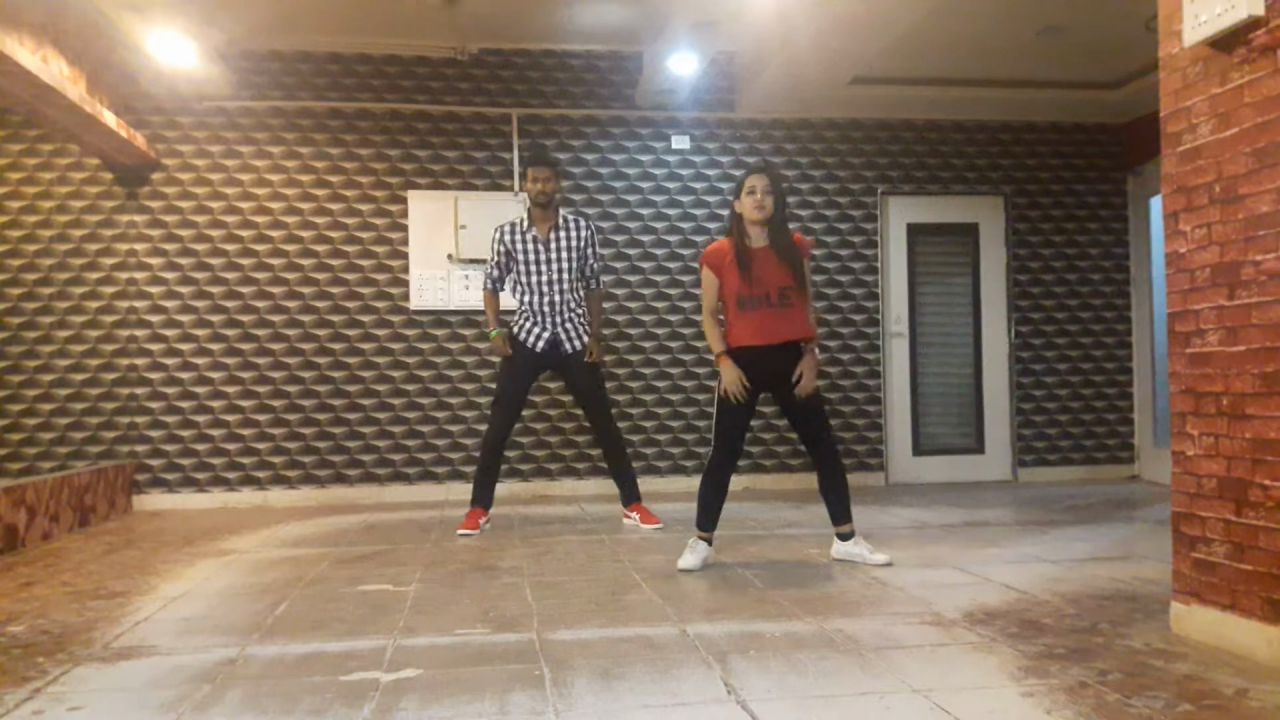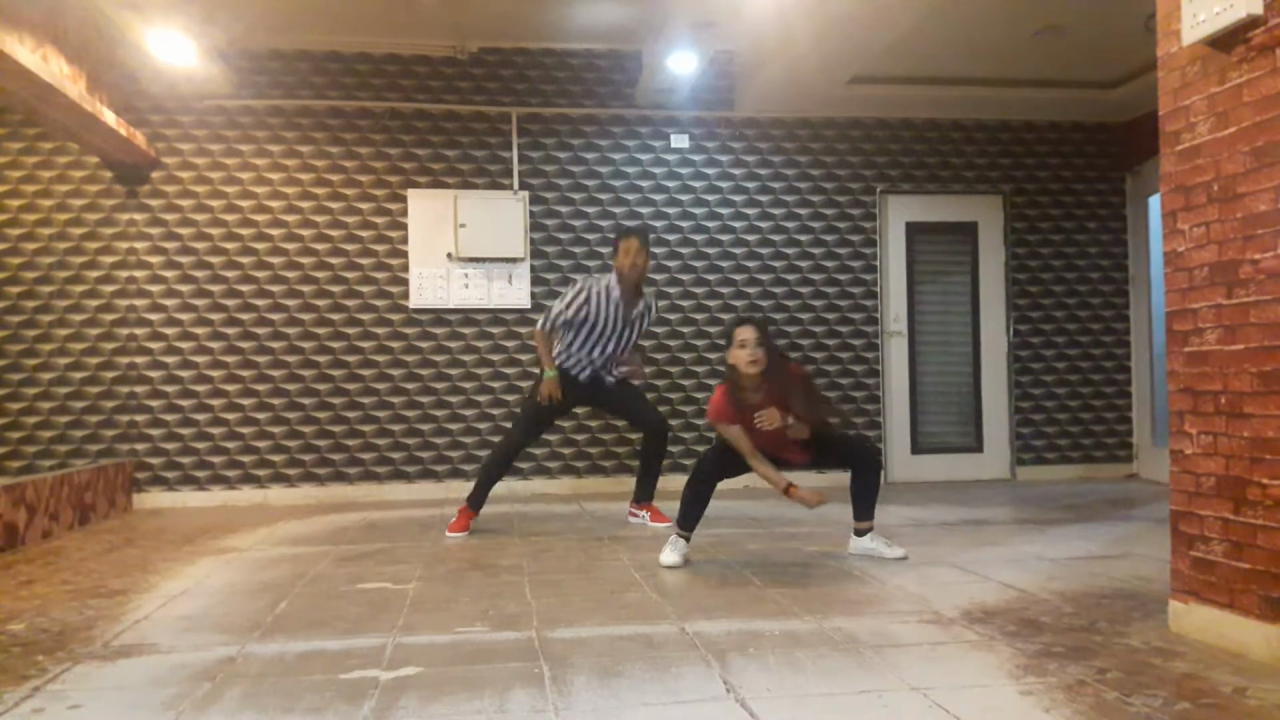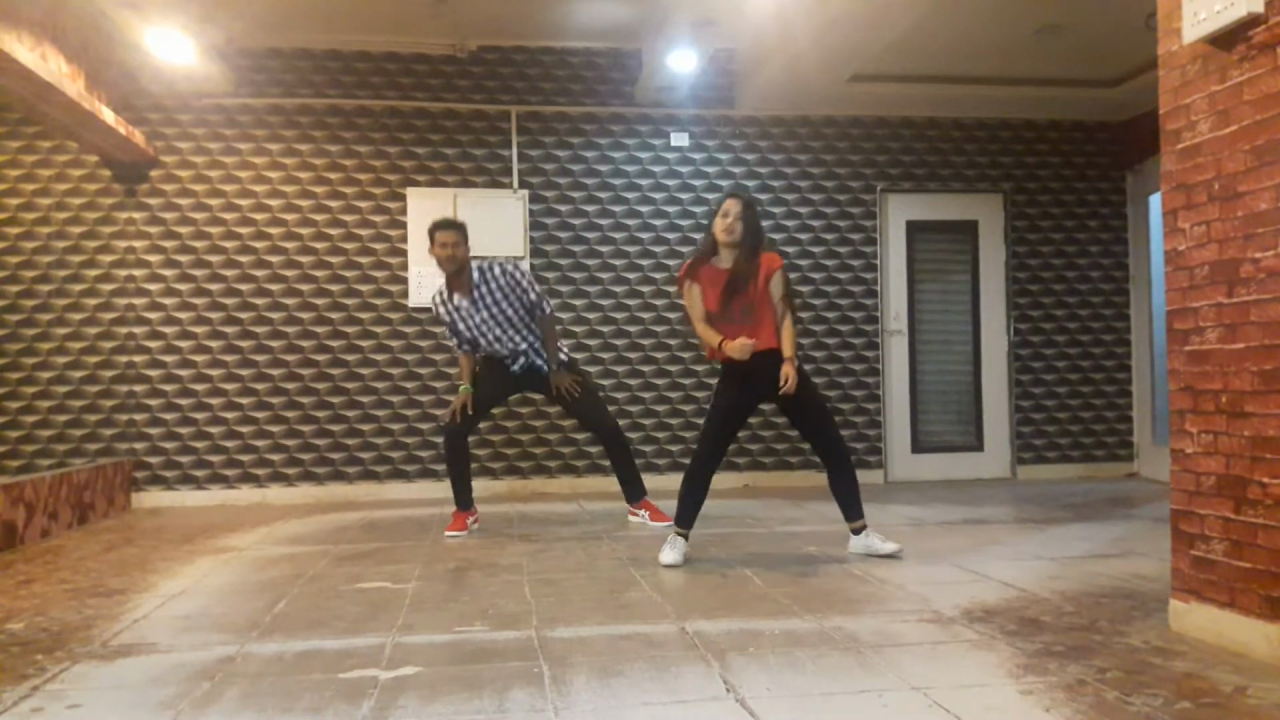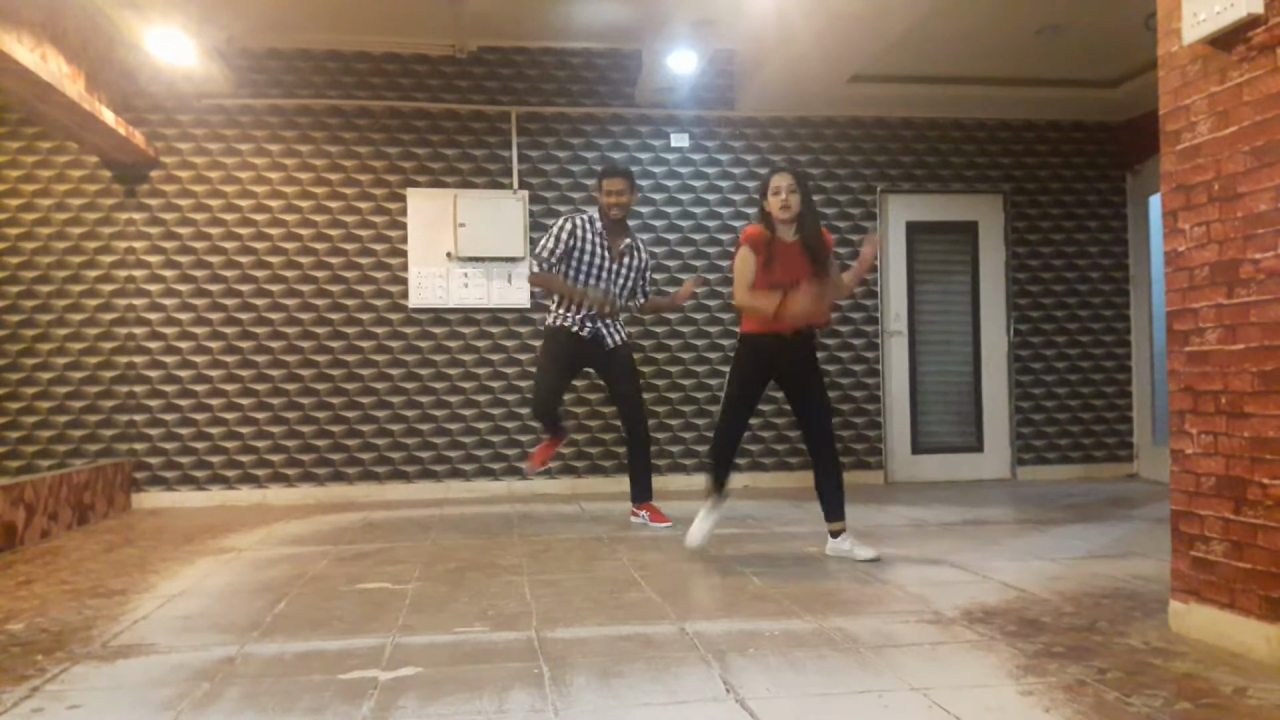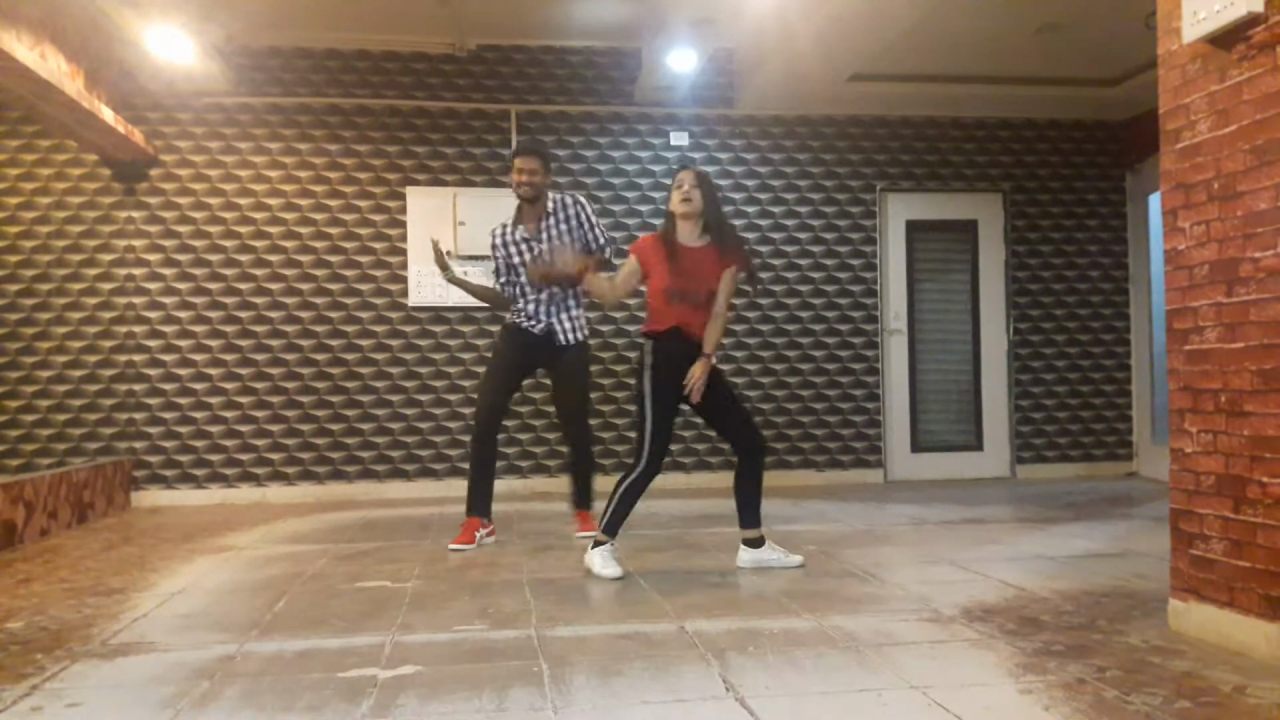
dt=1s
person 1, frame 1
left shoulder: (795, 247)
right shoulder: (718, 254)
left elbow: (806, 305)
right elbow: (709, 315)
left wrist: (811, 355)
right wrist: (722, 360)
left hip: (789, 358)
right hip: (743, 361)
left knee: (824, 447)
right knee: (724, 454)
left ankle: (846, 539)
right ankle: (702, 542)
person 1, frame 2
left shoulder: (790, 378)
right shoulder: (723, 403)
left elbow: (806, 433)
right elbow: (752, 457)
left wrist: (787, 423)
right wrist: (790, 490)
left hip: (791, 442)
right hip: (743, 447)
left knee: (866, 453)
right knee: (706, 469)
left ankle: (863, 536)
right ankle: (680, 539)
person 1, frame 3
left shoulder: (767, 264)
right shoulder: (694, 272)
left elbow: (784, 315)
right elbow: (700, 323)
left wrist: (789, 360)
right wrist: (724, 346)
left hip: (776, 364)
right hip: (736, 373)
left knee: (833, 447)
right knee: (706, 453)
left ankle: (860, 534)
right ankle: (679, 537)
person 1, frame 4
left shoulder: (818, 242)
right shoulder: (754, 239)
left elbow: (836, 292)
right elbow: (741, 295)
left wrist: (862, 266)
right wrist: (784, 304)
left hip: (800, 349)
right hip: (757, 347)
left knee: (822, 442)
right knee: (726, 433)
left ankle: (838, 536)
right ankle: (714, 502)
person 1, frame 5
left shoulder: (726, 252)
right shoulder: (651, 247)
left elbow: (719, 310)
right elbow: (614, 292)
left wrist: (706, 359)
right wrist: (583, 274)
left hip: (700, 358)
right hip: (662, 354)
left knee: (751, 444)
right knee: (650, 458)
left ankle: (753, 545)
right ankle: (601, 545)
person 2, frame 1
left shoulder: (581, 229)
right shoulder: (506, 234)
left elbow: (593, 285)
right elbow: (491, 285)
left wrist: (596, 334)
right wrist: (495, 330)
left hip: (573, 338)
right hip: (527, 338)
left knee: (602, 420)
right knee: (500, 423)
left ankle: (632, 504)
right ankle: (479, 508)
person 2, frame 2
left shoulder: (647, 305)
right shoulder: (589, 292)
right elbow: (543, 330)
left wrist: (632, 362)
right wrist: (550, 374)
left hip: (606, 379)
right hip: (566, 376)
left knee: (657, 425)
right knee: (519, 436)
left ankle: (641, 505)
right ankle: (469, 508)
person 2, frame 3
left shoulder: (502, 273)
right shoulder: (442, 303)
left elbow: (544, 312)
right elbow: (465, 347)
left wrist: (556, 368)
right wrist: (466, 386)
left hip: (544, 359)
right hip: (502, 366)
left knee: (605, 425)
right knee: (455, 428)
left ankle: (638, 503)
right ankle: (465, 511)
person 2, frame 4
left shoulder: (636, 246)
right shoulder: (572, 227)
left elbow: (637, 304)
right elbow: (536, 273)
left wrist: (674, 300)
right wrist: (582, 294)
left hip: (608, 335)
right hip: (566, 331)
left knee: (636, 420)
right knee: (544, 402)
left ankle: (642, 503)
right ankle: (555, 434)
person 2, frame 5
left shoulder: (573, 207)
right shoulder: (501, 235)
left elbow: (600, 255)
right elbow: (504, 299)
right wrist: (455, 279)
left hip: (565, 331)
right hip: (520, 331)
left knee: (575, 424)
right knee: (485, 419)
left ankle: (583, 508)
right ankle: (478, 520)
